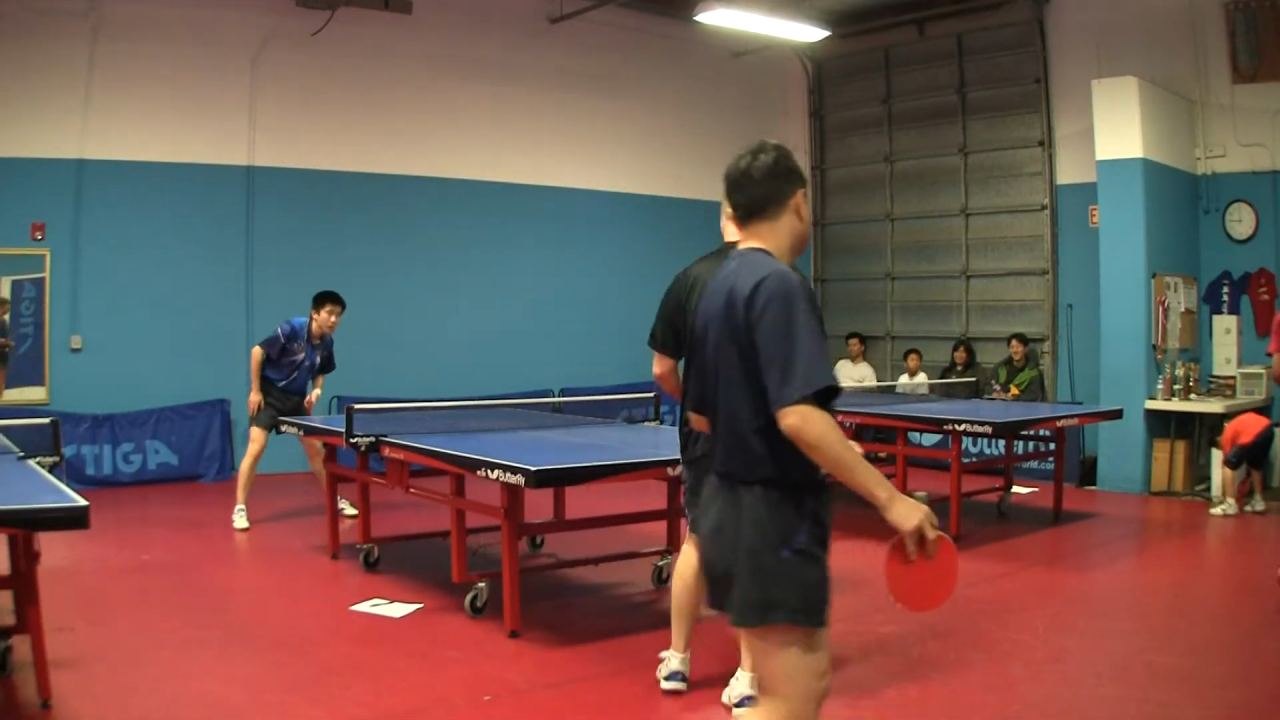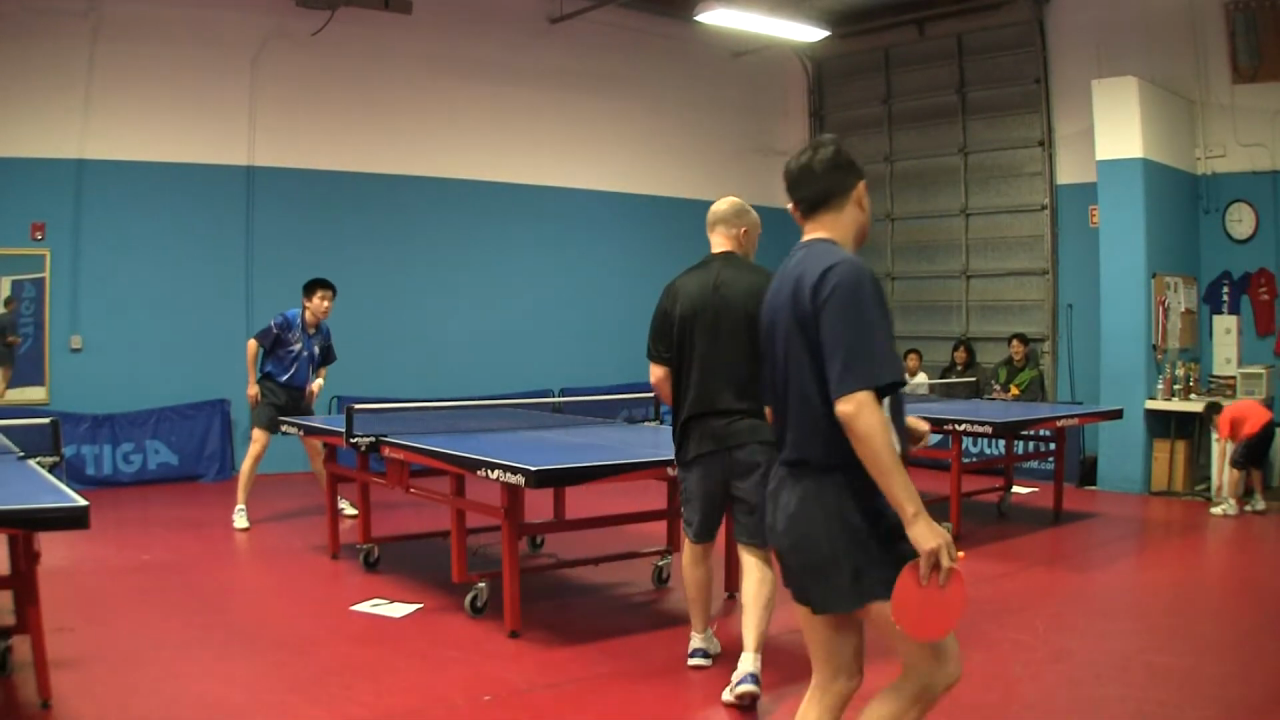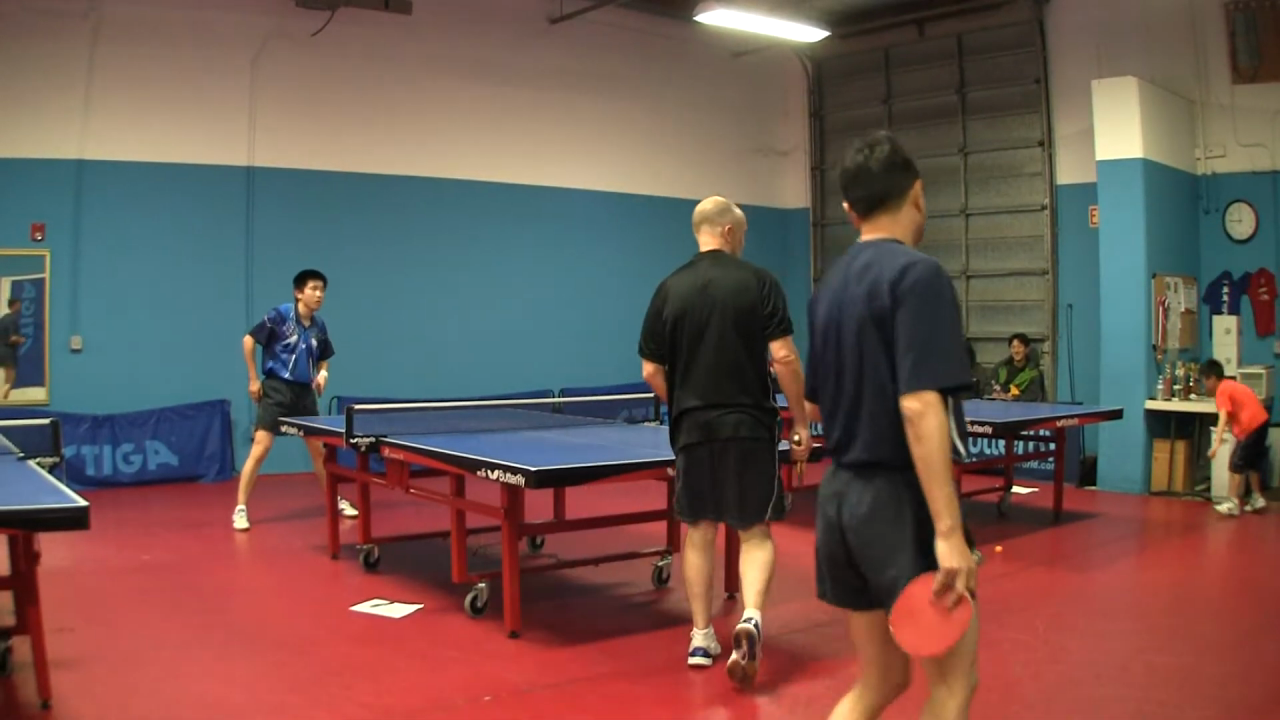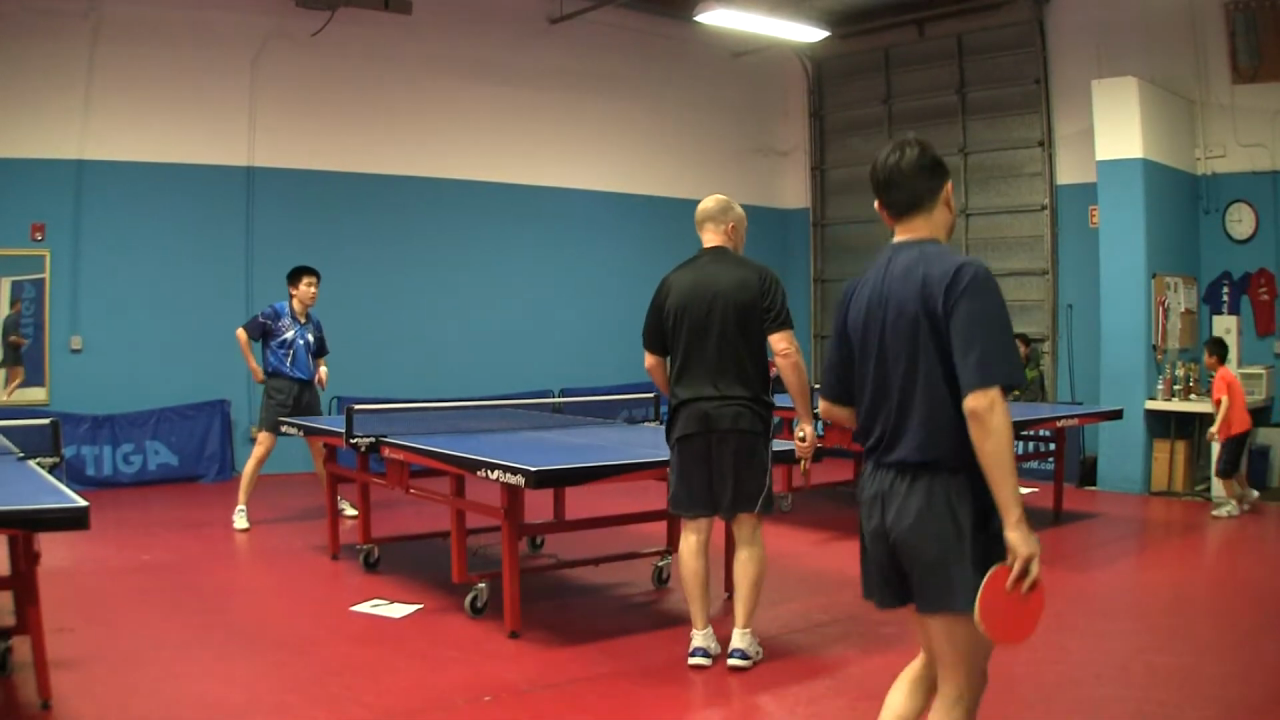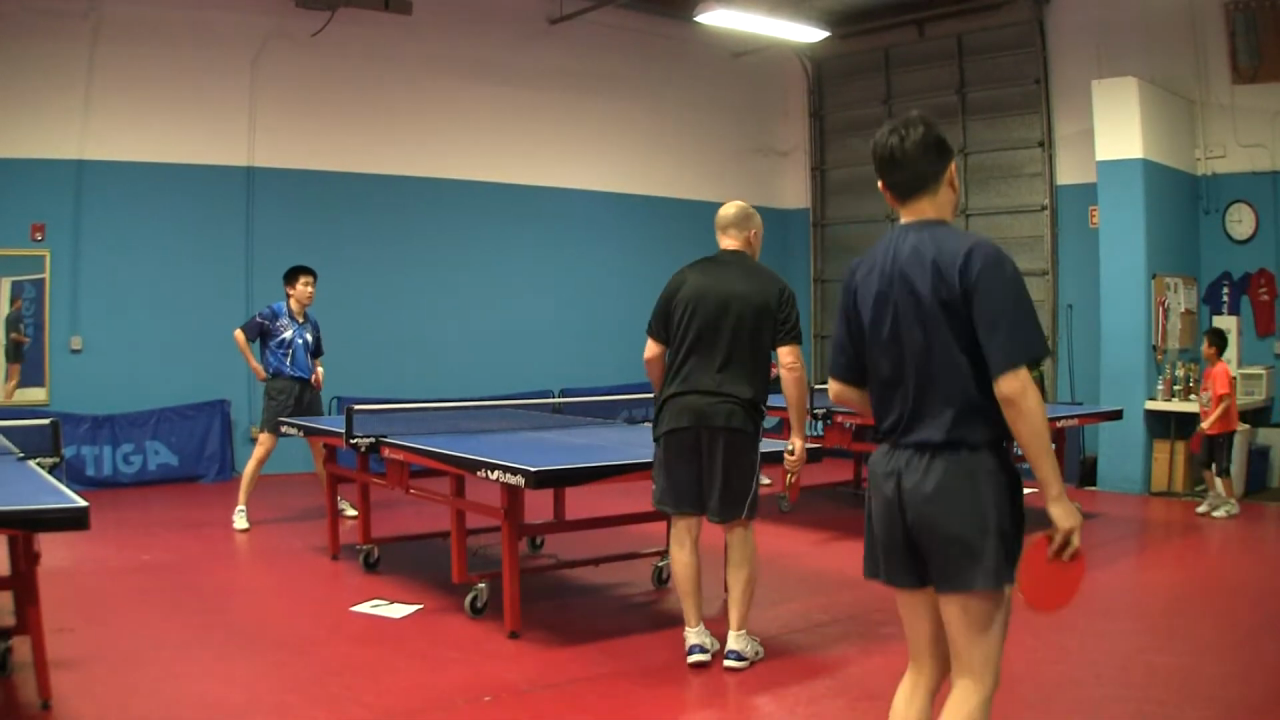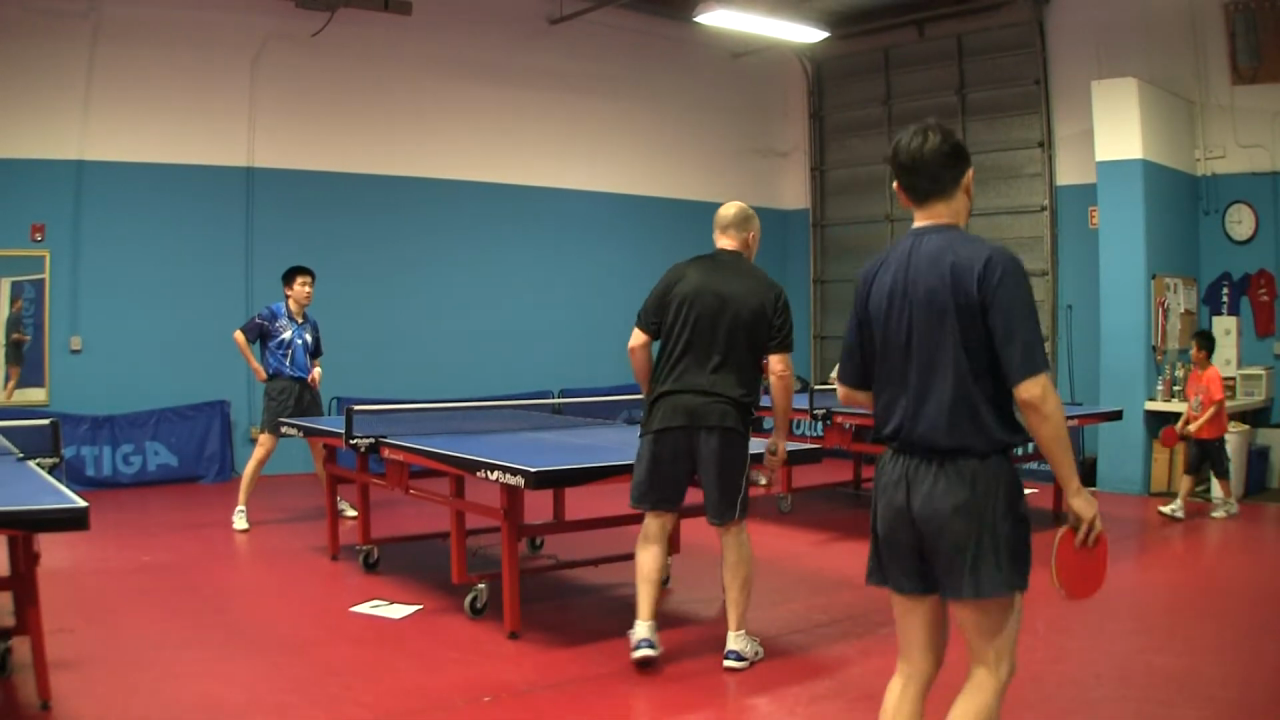
dt=0.2s
person 1, frame 1
left shoulder: (718, 288)
right shoulder: (777, 286)
left elbow: (701, 414)
right elbow: (798, 418)
right wrist: (891, 499)
left hip: (733, 505)
right hip: (771, 517)
person 1, frame 2
left shoulder: (784, 279)
right shoulder: (846, 275)
right elbow: (854, 407)
left wrist: (890, 426)
right wrist: (916, 517)
left hip: (796, 496)
right hip: (841, 504)
right knee: (938, 665)
person 1, frame 3
left shoulder: (831, 285)
right shoulder: (918, 275)
right elbow: (921, 408)
right wrist: (949, 531)
left hip: (843, 496)
right hip: (899, 503)
person 1, frame 4
left shoulder: (858, 289)
right shoulder: (963, 277)
left elbow: (833, 407)
right elbow: (983, 406)
right wrist: (1015, 522)
left hip: (881, 493)
right hip: (945, 496)
left knee: (936, 662)
person 1, frame 5
left shoulder: (862, 271)
right shoulder: (978, 259)
left elbow: (844, 390)
right elbow: (1013, 388)
right wrist: (1056, 495)
left hip: (893, 477)
right hip: (965, 477)
left knee: (926, 666)
person 1, frame 6
left shoulder: (874, 276)
right shoulder: (992, 266)
left elbow: (851, 391)
right elbow: (1032, 394)
right wrist: (1073, 488)
left hip: (899, 481)
right hip: (973, 484)
left knee: (913, 668)
right knee: (990, 670)
person 2, frame 1
left shoulder: (688, 279)
left elbow: (662, 370)
left hip: (707, 436)
left knee: (698, 543)
left ankle: (678, 659)
right ankle: (747, 678)
person 2, frame 2
left shoulder: (677, 290)
right shoulder: (769, 287)
left elbow: (659, 378)
left hip: (699, 435)
right hip: (757, 434)
left knee: (696, 541)
right knee: (755, 551)
left ankle: (701, 638)
right ankle: (749, 663)
person 2, frame 3
left shoulder: (669, 289)
right shoulder: (759, 282)
left elbow: (652, 372)
right elbow: (784, 358)
right wrist: (803, 421)
left hip: (692, 427)
right hip: (749, 424)
left knee: (699, 531)
right knee: (755, 531)
left ankle: (701, 637)
right ankle: (750, 618)
person 2, frame 4
left shoulder: (672, 283)
right shoulder: (759, 278)
left elbow: (652, 363)
right elbow: (785, 352)
right wrist: (806, 418)
left hip: (688, 420)
right hip: (745, 417)
left knee: (694, 529)
right knee: (747, 527)
left ankle: (701, 637)
right ankle: (741, 638)
person 2, frame 5
left shoulder: (684, 279)
right shoulder: (773, 287)
left elbow: (652, 355)
right elbow: (790, 365)
right wrist: (797, 434)
left hip: (679, 415)
right hip: (736, 419)
left knee: (683, 526)
right knee: (737, 528)
left ankle: (695, 635)
right ankle: (738, 640)
person 2, frame 6
left shoulder: (679, 275)
right shoulder: (768, 291)
left elbow: (638, 346)
right elbow: (780, 372)
left wrist: (654, 397)
right wrist: (781, 434)
left hip: (669, 415)
right hip: (726, 420)
left knee: (655, 522)
right knee: (731, 529)
left ankle: (644, 631)
right ankle: (737, 640)
person 3, frame 1
left shoulder: (327, 342)
right shoulder: (292, 329)
right elbow: (257, 351)
left wrist: (316, 391)
right wrist: (255, 390)
left hip: (297, 398)
right hip: (269, 393)
left knee: (316, 449)
right knee: (256, 448)
left ankle: (335, 500)
right ankle: (240, 509)
person 3, frame 2
left shoulder: (324, 333)
right shoulder: (285, 321)
left elbow: (322, 365)
right elbow: (253, 344)
left wrist: (318, 381)
right wrist: (252, 383)
left hip: (300, 395)
right hip: (271, 391)
left knee: (317, 449)
right knee: (257, 448)
left ankle: (335, 500)
right ankle: (240, 509)
person 3, frame 3
left shoulder: (319, 326)
right shoulder: (279, 315)
left elbow: (323, 359)
right elbow: (248, 340)
left wrist: (322, 373)
right wrist: (253, 379)
left hip: (304, 393)
right hip: (276, 390)
left knee: (319, 449)
right knee: (260, 449)
left ankle: (335, 501)
right ankle: (240, 509)
person 3, frame 4
left shoulder: (314, 324)
right shoulder: (274, 313)
right elbow: (242, 333)
left wrist: (322, 369)
right wrist: (254, 367)
left hip: (307, 390)
right hip: (280, 388)
left knee: (321, 449)
right knee: (262, 450)
left ankle: (335, 501)
right ankle: (240, 509)
person 3, frame 5
left shoulder: (312, 323)
right shoulder: (272, 313)
right elbow: (240, 334)
left wrist: (319, 370)
right wrist: (255, 366)
left hip: (308, 390)
right hip: (281, 388)
left knee: (321, 448)
right knee: (263, 450)
left ankle: (335, 501)
right ankle: (241, 509)
person 3, frame 6
left shoulder: (311, 324)
right shoulder: (272, 314)
right elbow: (240, 335)
left wrist: (317, 370)
right wrist: (256, 367)
left hip: (308, 391)
right hip: (281, 389)
left knee: (321, 449)
right knee: (263, 451)
left ankle: (335, 501)
right ankle: (240, 510)
